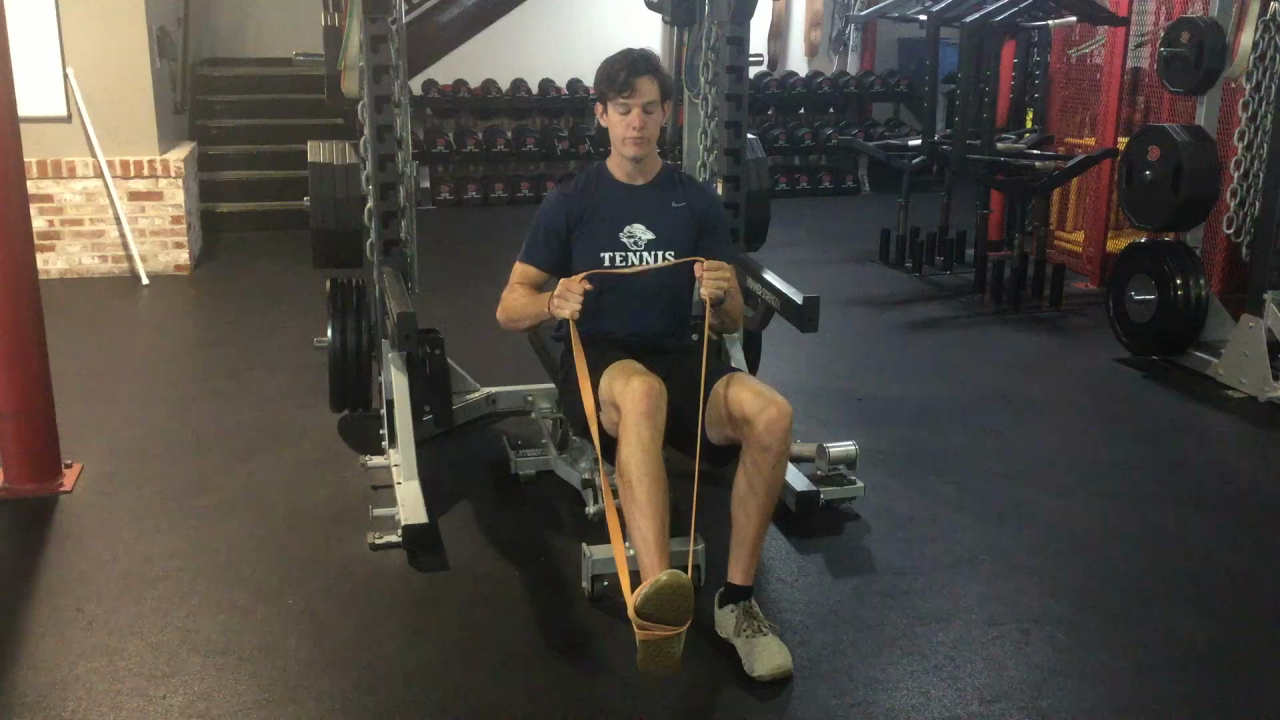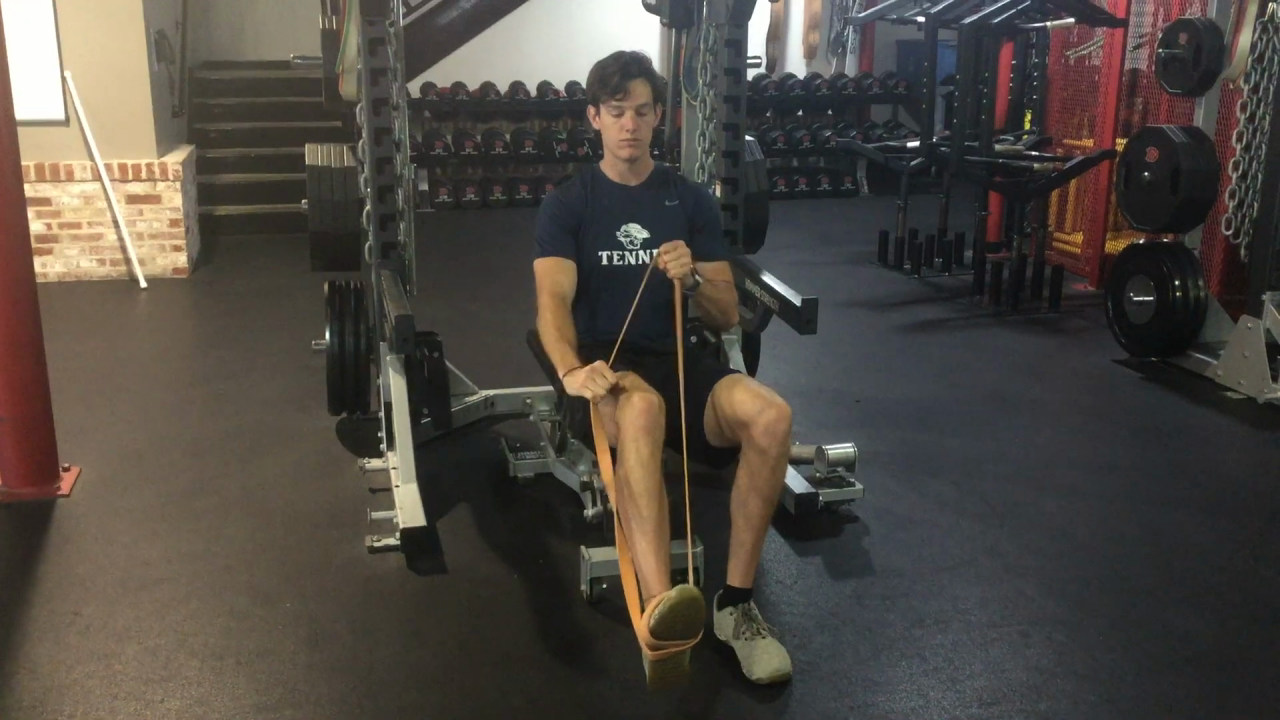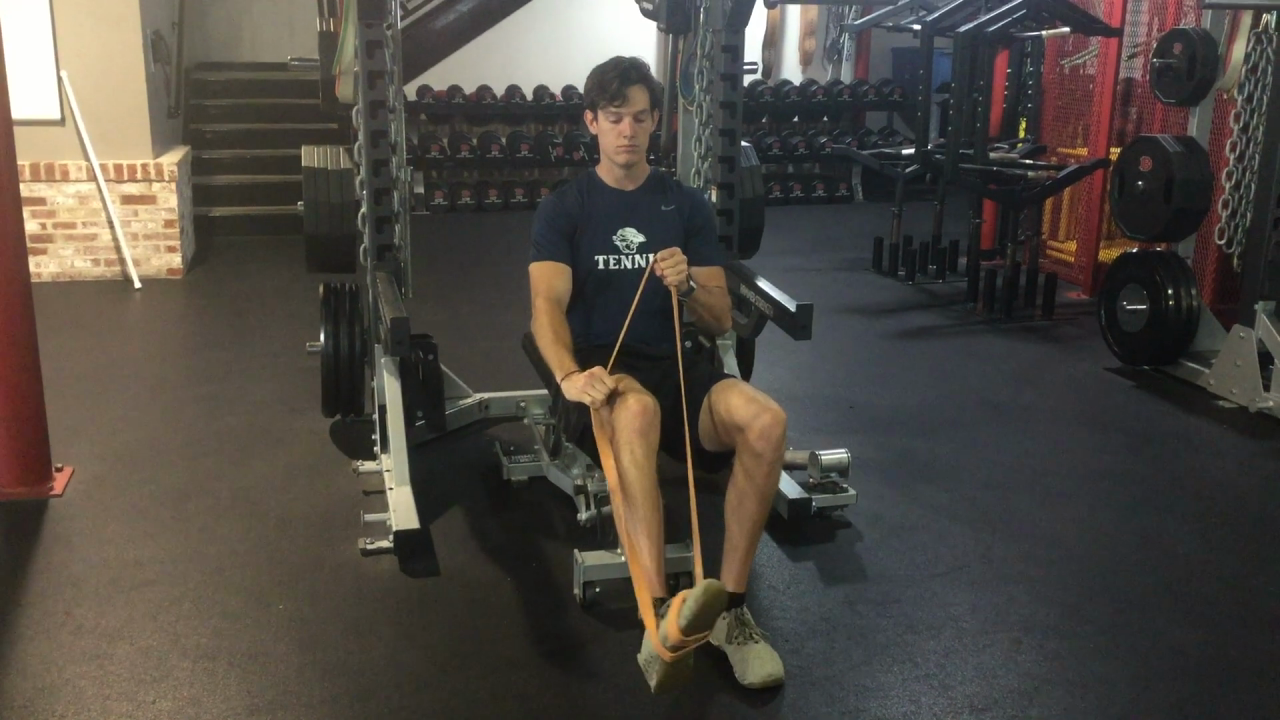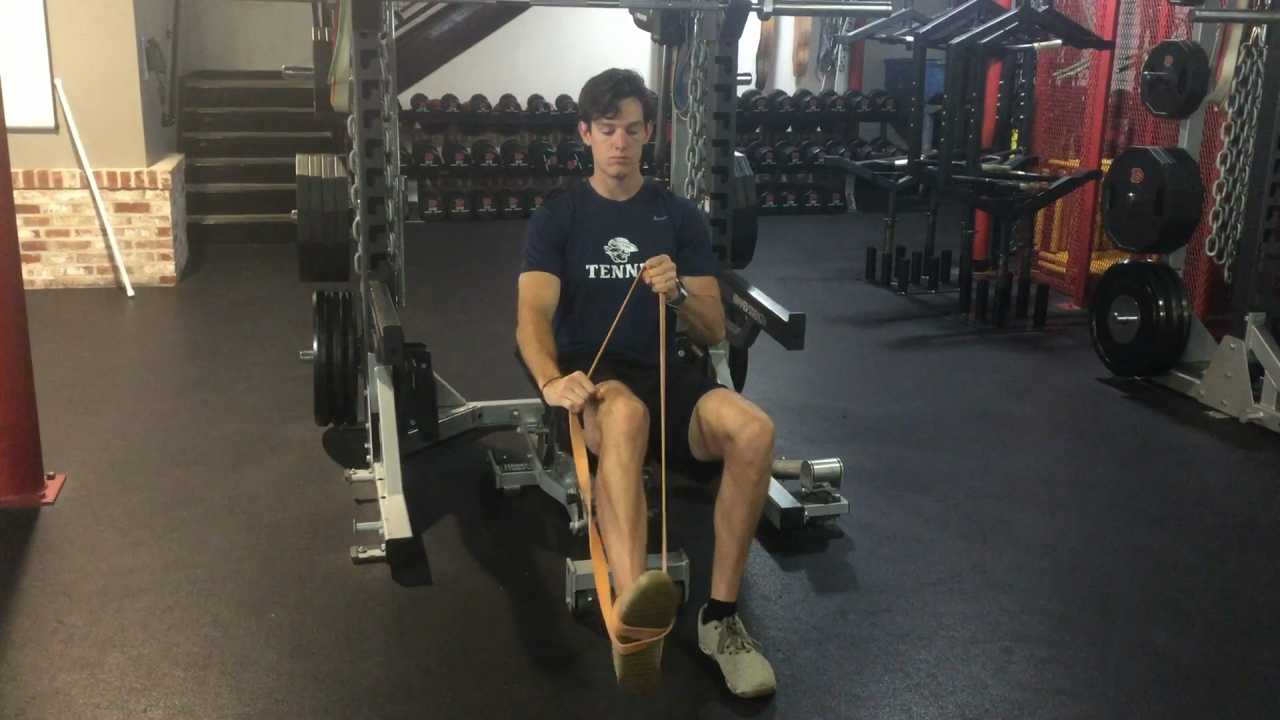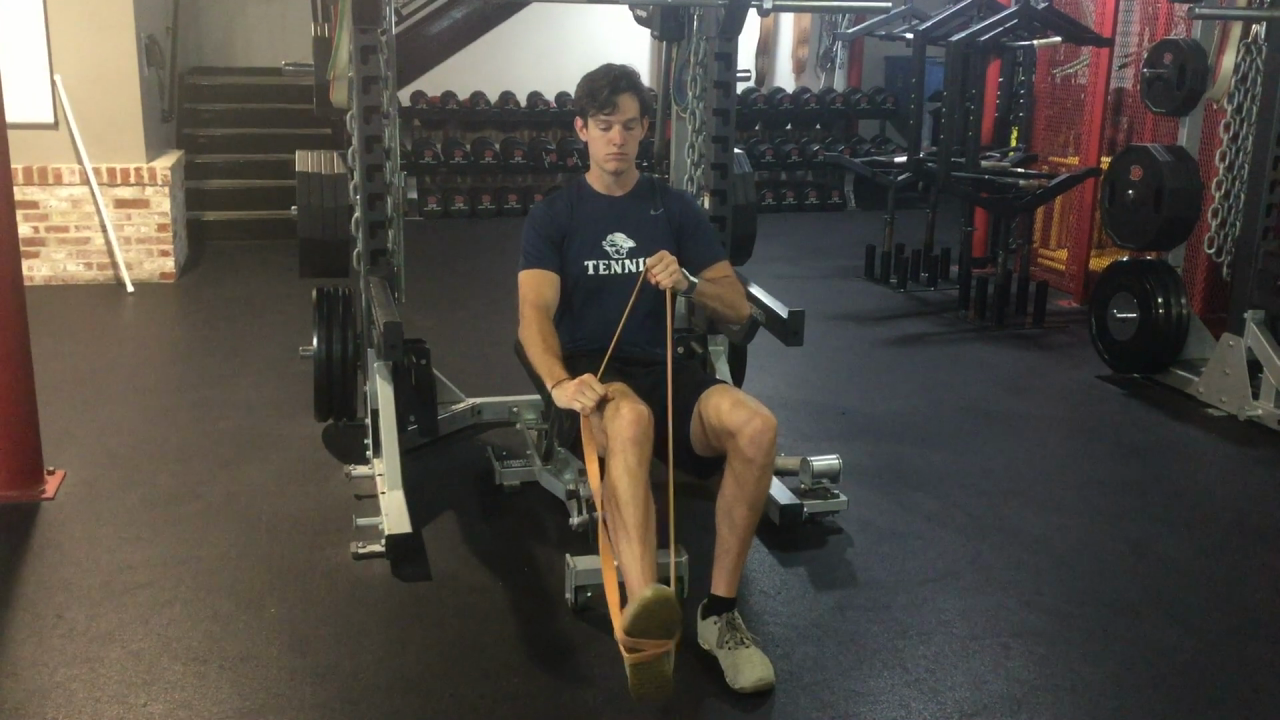
dt=1s
person 1, frame 1
left shoulder: (698, 201)
right shoulder: (569, 202)
left elbow: (732, 323)
right elbow: (508, 308)
left wrist: (722, 297)
right wrist: (552, 302)
left hip: (680, 359)
right hip: (600, 365)
left knee: (771, 414)
right knee: (642, 391)
left ankle: (737, 600)
right ankle: (655, 592)
person 1, frame 2
left shoulder: (692, 200)
right shoulder: (566, 204)
left elbow: (727, 316)
right elbow: (553, 301)
left wrist: (692, 280)
right wrist: (571, 370)
left hip: (678, 360)
right hip: (606, 368)
left knee: (771, 418)
right knee: (641, 409)
left ankle: (736, 603)
right ankle: (659, 609)
person 1, frame 3
left shoulder: (687, 204)
right shoulder: (563, 208)
left elbow: (720, 321)
right elbow: (547, 305)
left wrist: (687, 286)
right wrist: (570, 376)
left hip: (672, 362)
right hip: (600, 369)
left knee: (766, 422)
right knee: (635, 411)
left ankle: (730, 606)
right ankle: (659, 616)
person 1, frame 4
left shoulder: (679, 215)
right shoulder: (555, 218)
left elbow: (714, 331)
right elbow: (533, 314)
left wrist: (678, 294)
right wrist: (551, 380)
left hip: (662, 372)
right hip: (589, 377)
left knee: (753, 431)
right knee: (624, 413)
left ankle: (720, 616)
right ankle: (632, 615)
person 1, frame 5
left shoulder: (675, 207)
right shoulder: (552, 214)
left elbow: (738, 307)
right elbow: (535, 312)
left wrist: (687, 282)
right wrist: (558, 382)
left hip: (661, 367)
right hip: (591, 373)
left knee: (757, 426)
right knee: (630, 419)
left ankle: (719, 611)
right ankle: (645, 618)
